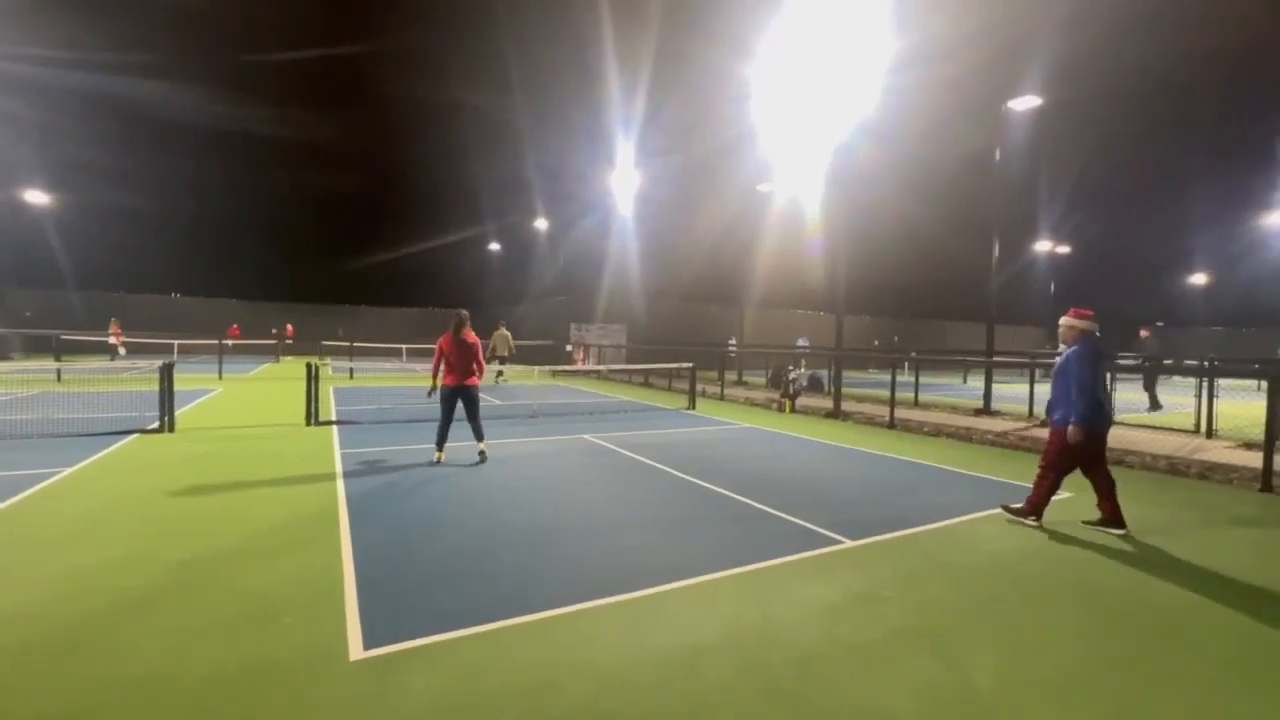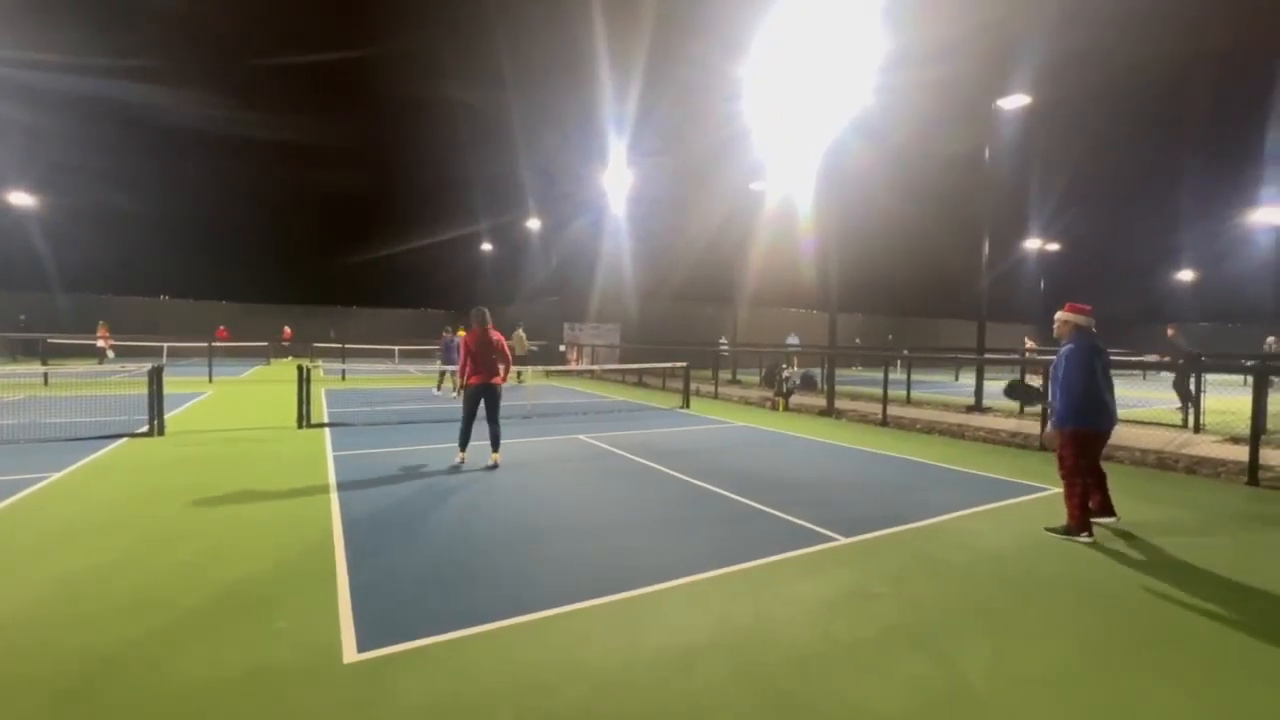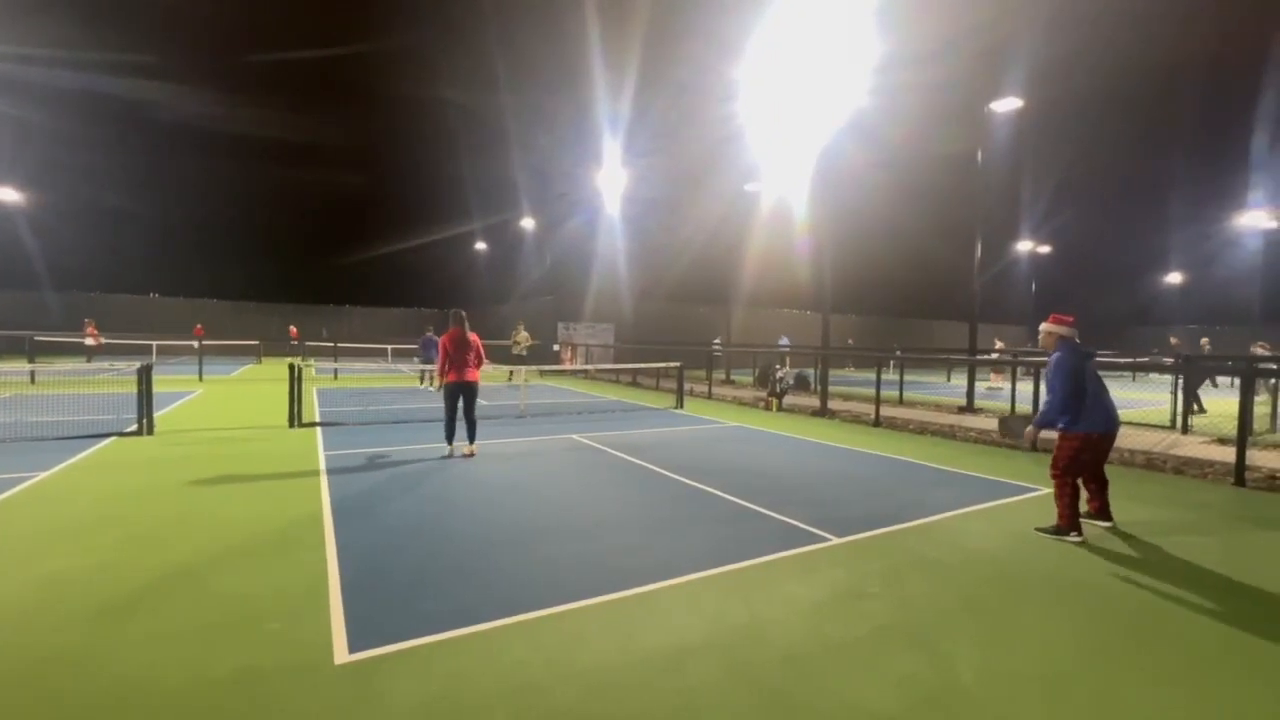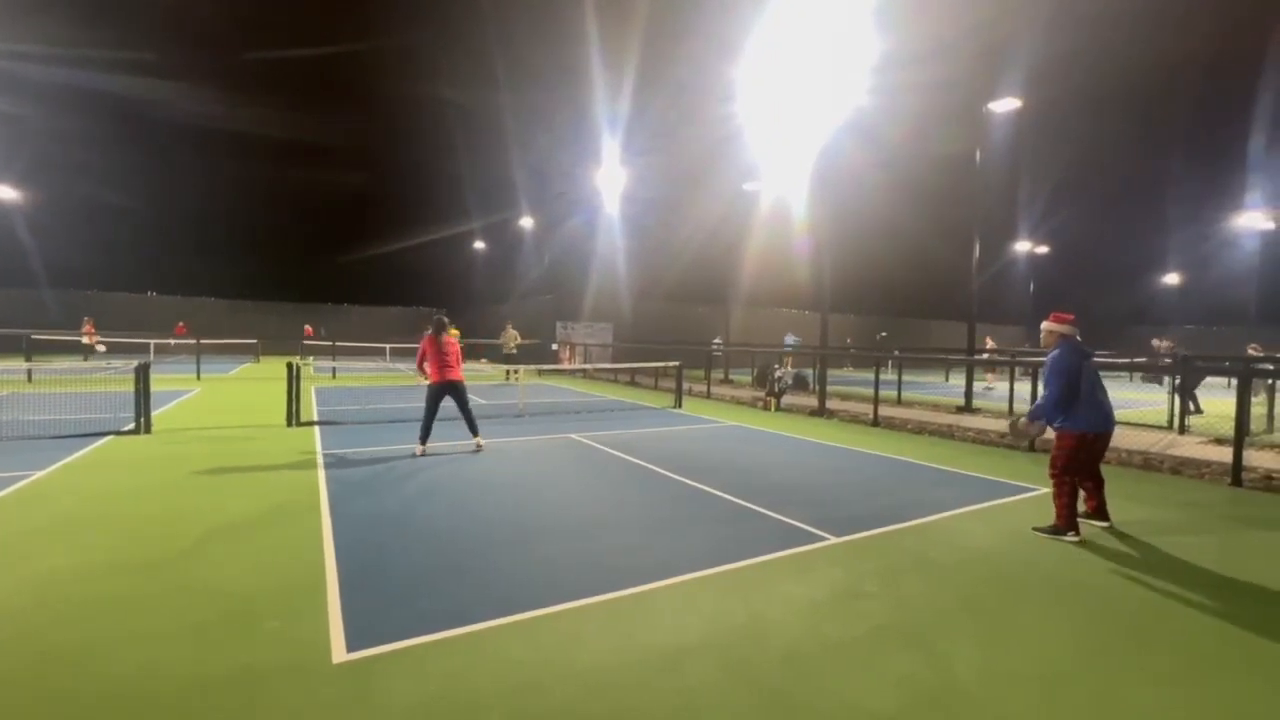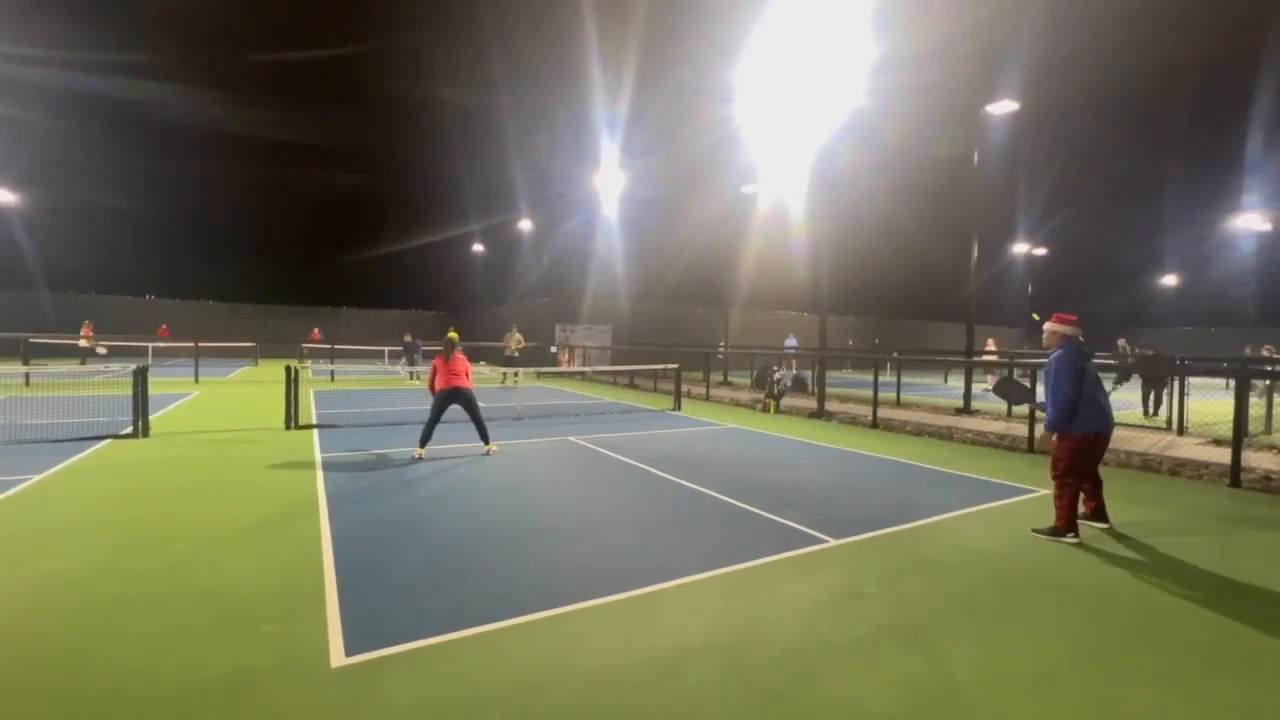
dt=1s
person 1, frame 1
left shoulder: (1078, 353)
right shoulder: (1090, 352)
left elbow: (1083, 392)
left wrist: (1076, 422)
right wrist: (1069, 419)
left hip: (1076, 426)
right hip: (1095, 424)
left knee: (1051, 467)
right knee: (1097, 470)
left ankle: (1031, 511)
right ankle: (1113, 519)
person 1, frame 2
left shoulder: (1072, 352)
right shoulder: (1093, 349)
left elbow: (1069, 392)
left wrist: (1055, 424)
right wrist: (1053, 400)
left hip: (1080, 424)
right hip: (1100, 420)
left knee: (1073, 473)
right knee: (1089, 466)
left ankle: (1079, 527)
right ankle: (1103, 509)
person 1, frame 3
left shoulder: (1061, 359)
right shoulder: (1076, 357)
left elbow: (1057, 399)
left wrist: (1037, 425)
right wrist: (1047, 421)
left hip: (1084, 427)
right hip: (1104, 423)
left knee: (1063, 473)
right knee: (1092, 470)
left ankle: (1068, 527)
right ankle: (1100, 512)
person 1, frame 4
left shoulder: (1059, 358)
right shoulder: (1078, 356)
left elbow: (1053, 397)
left wrist: (1032, 416)
right wrist: (1047, 418)
left hip: (1078, 426)
right hip: (1098, 422)
left knee: (1062, 473)
right knee: (1087, 470)
left ankle: (1066, 526)
right ankle: (1097, 512)
person 1, frame 5
left shoulder: (1061, 358)
right shoulder: (1078, 356)
left elbow: (1062, 398)
left wrist: (1048, 428)
right wrist: (1042, 407)
left hip: (1079, 427)
right hip: (1098, 424)
left knee: (1064, 475)
right knee: (1085, 471)
left ankle: (1066, 528)
right ankle: (1097, 513)
